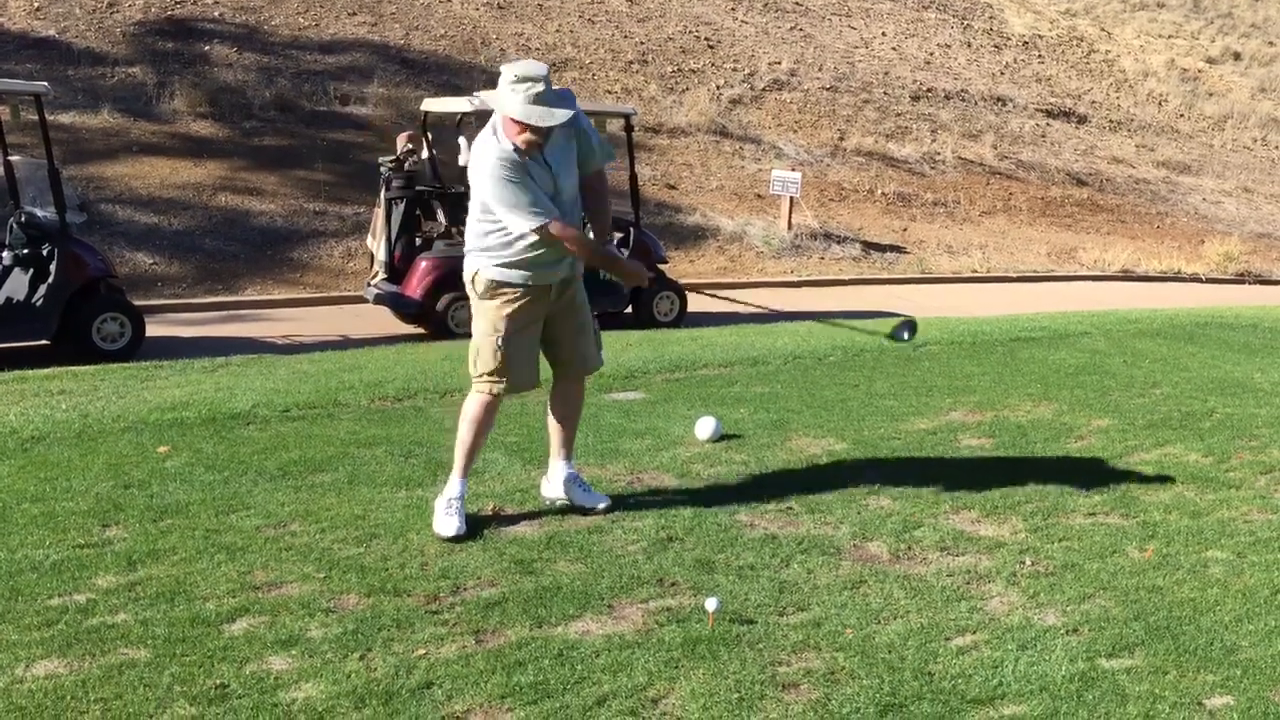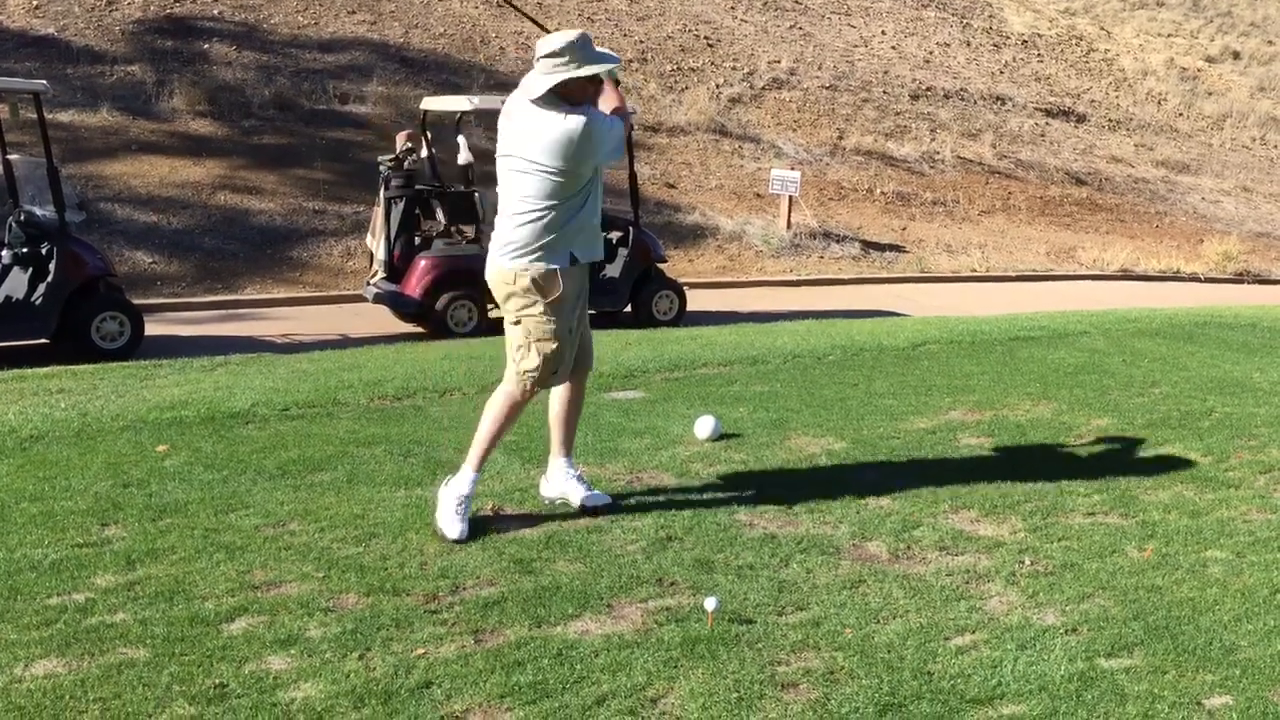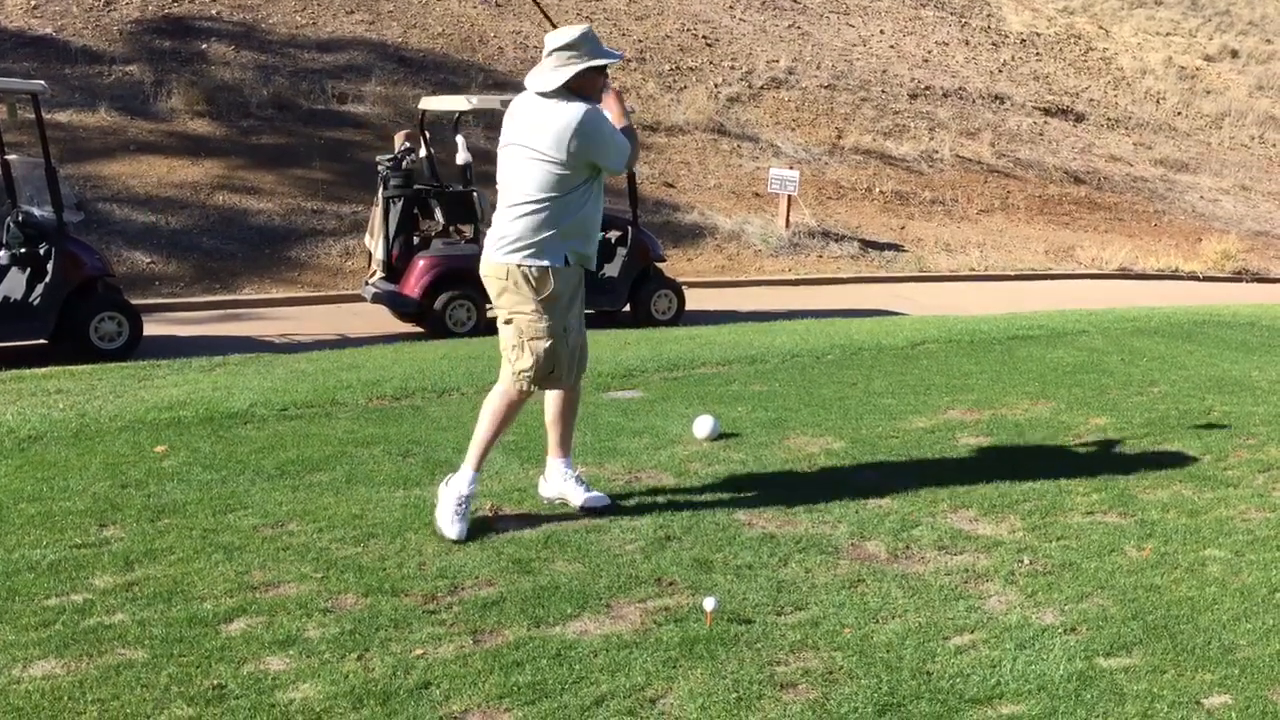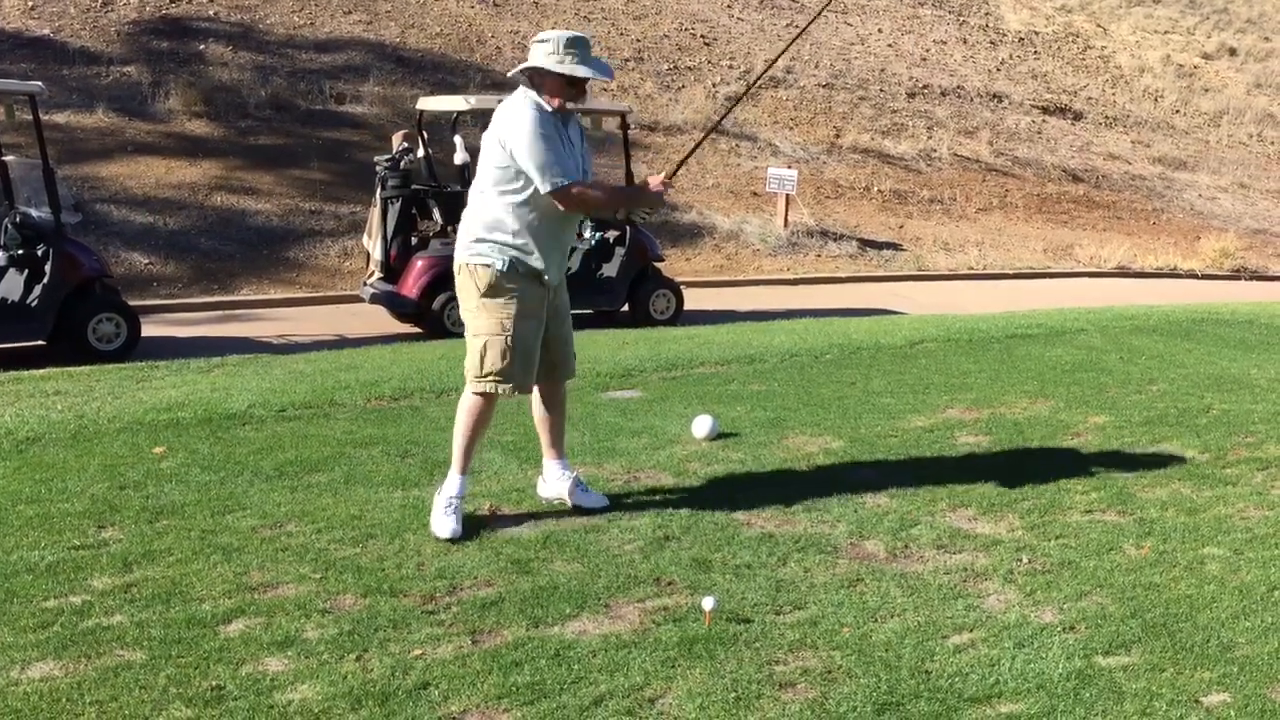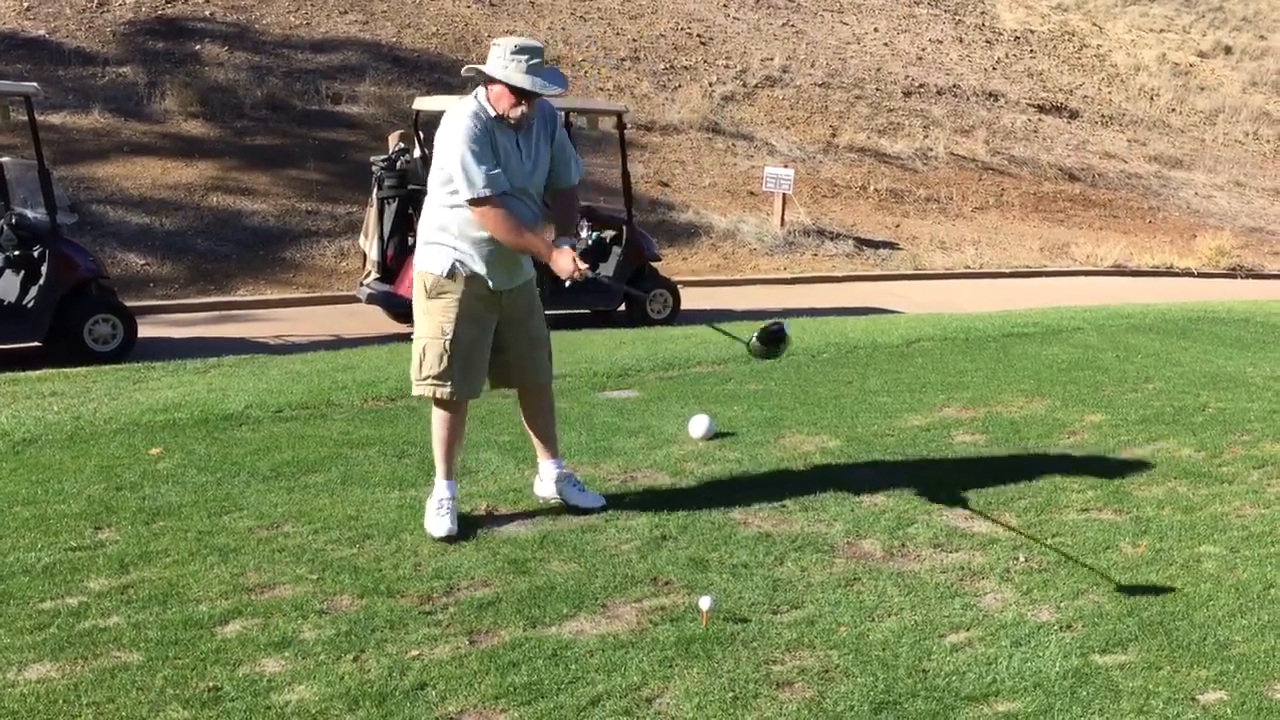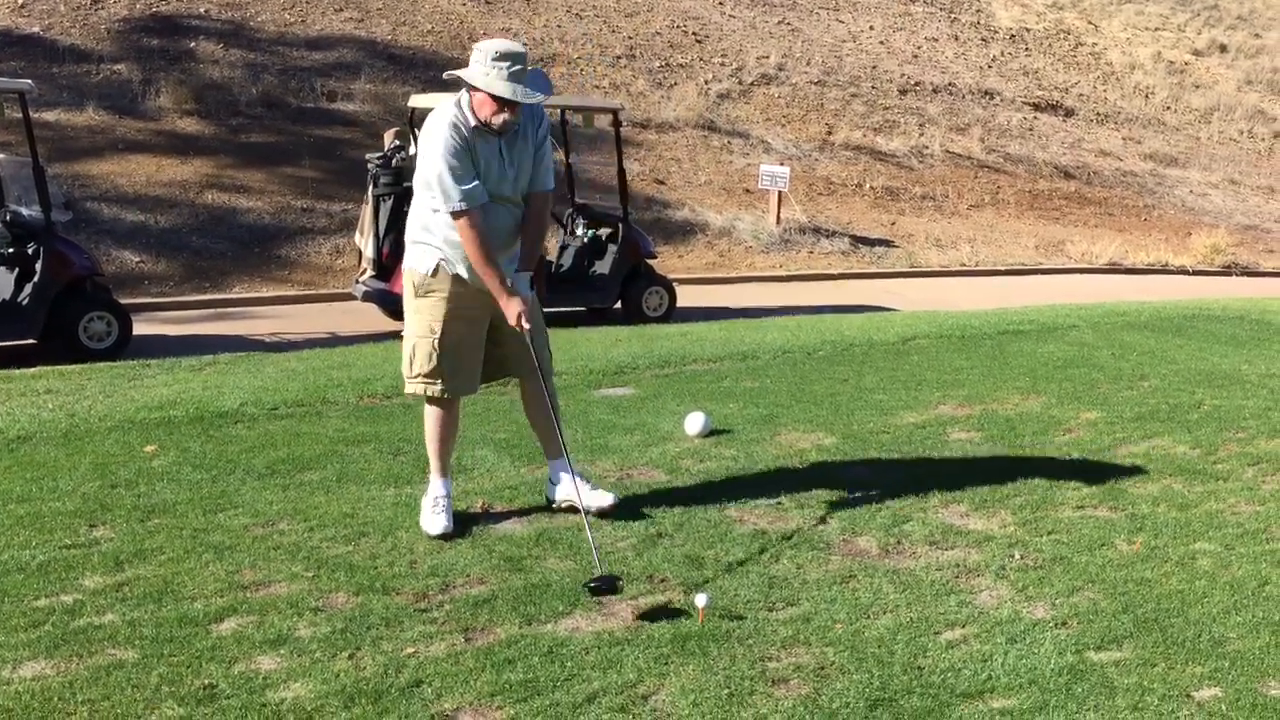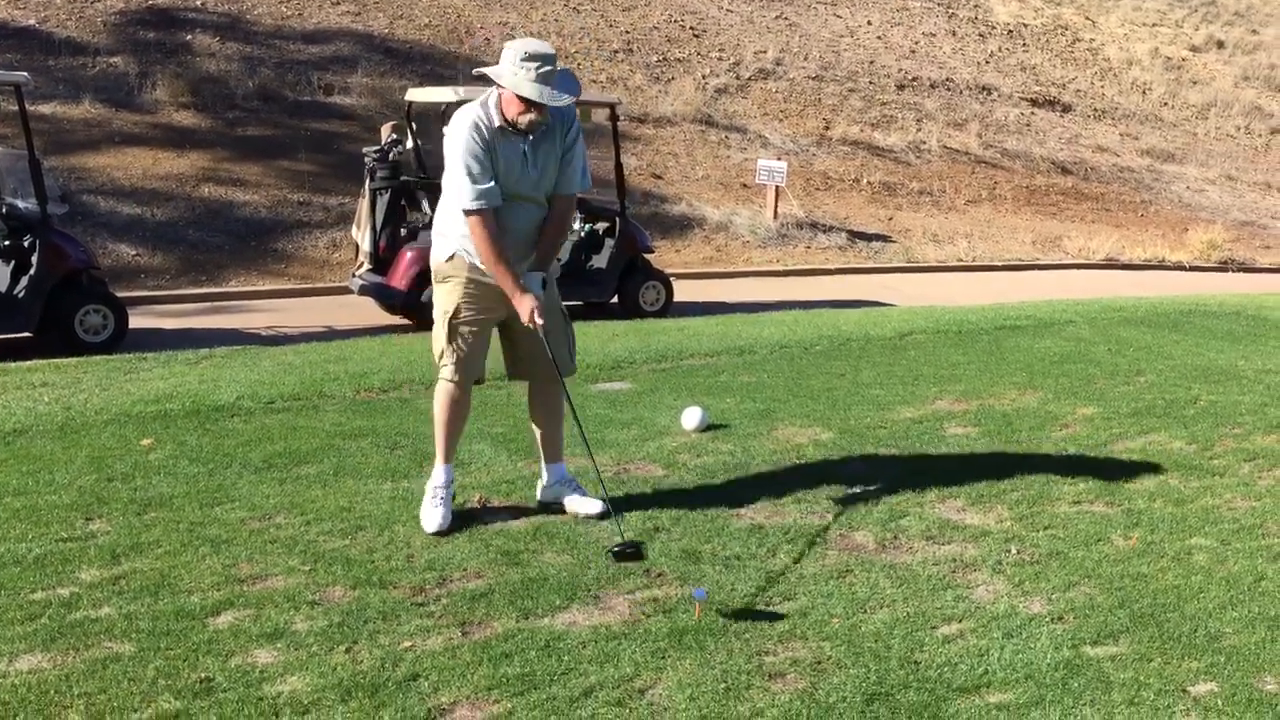
dt=0.3s
person 1, frame 1
left shoulder: (568, 124)
right shoulder: (491, 153)
left elbow: (594, 179)
right elbow: (551, 228)
left wrist: (600, 246)
right wrist: (615, 263)
left hip: (564, 272)
right hip: (502, 278)
left knee: (573, 371)
right knee: (491, 386)
left ankle: (560, 475)
right ankle: (454, 492)
person 1, frame 2
left shoulder: (517, 106)
right shoulder: (580, 129)
right elbow: (617, 125)
right wrist: (610, 93)
left hip: (545, 266)
right hip: (538, 272)
left knee: (573, 369)
right knee: (525, 380)
left ankle: (560, 472)
right ankle: (462, 484)
person 1, frame 3
left shoulder: (525, 104)
right shoulder: (582, 119)
right elbow: (625, 157)
left wrist: (603, 104)
right wrist: (617, 109)
left hip: (544, 262)
right hip: (534, 266)
left knee: (567, 371)
right knee: (522, 379)
left ankle: (558, 472)
right ankle: (462, 482)
person 1, frame 4
left shoulder: (563, 117)
right shoulder: (523, 116)
left elbow: (577, 193)
right elbow: (564, 197)
left wrist: (630, 198)
right wrist: (637, 194)
left hip: (545, 268)
right hip: (497, 267)
left knee: (553, 373)
right knee: (491, 381)
left ankle: (557, 474)
right ankle: (452, 489)
person 1, frame 5
left shoulder: (545, 118)
right shoulder: (464, 124)
left elbow: (564, 187)
right elbow: (487, 210)
left wrist: (563, 240)
right wrist: (550, 252)
left hip: (514, 272)
right hip: (455, 270)
left knee: (534, 376)
right knee: (451, 387)
left ankle: (552, 474)
right ankle: (443, 492)
person 1, frame 6
left shoulder: (532, 119)
right shoulder: (444, 130)
left elbow: (538, 202)
right elbow: (467, 223)
left wrist: (522, 275)
right wrist: (503, 296)
left hip: (508, 267)
right hip: (445, 270)
left knee: (536, 371)
right knee: (444, 387)
left ankle: (560, 477)
right ankle: (438, 490)
person 1, frame 7
left shoulder: (564, 121)
right shoulder: (469, 127)
left elbow: (563, 205)
right elbow: (480, 221)
left wrist: (536, 276)
right wrist: (515, 293)
left hip: (533, 267)
right hip: (467, 262)
left knee: (549, 371)
right knee: (457, 372)
left ankle: (555, 479)
right ankle: (441, 480)
